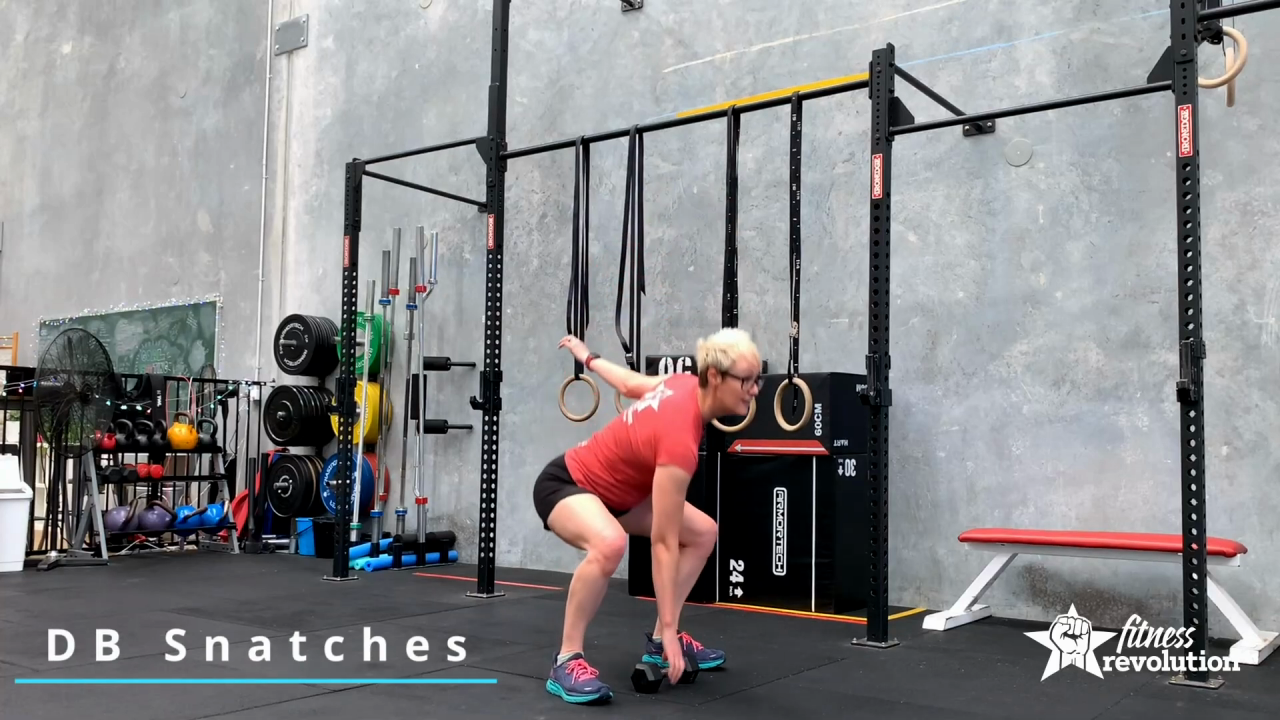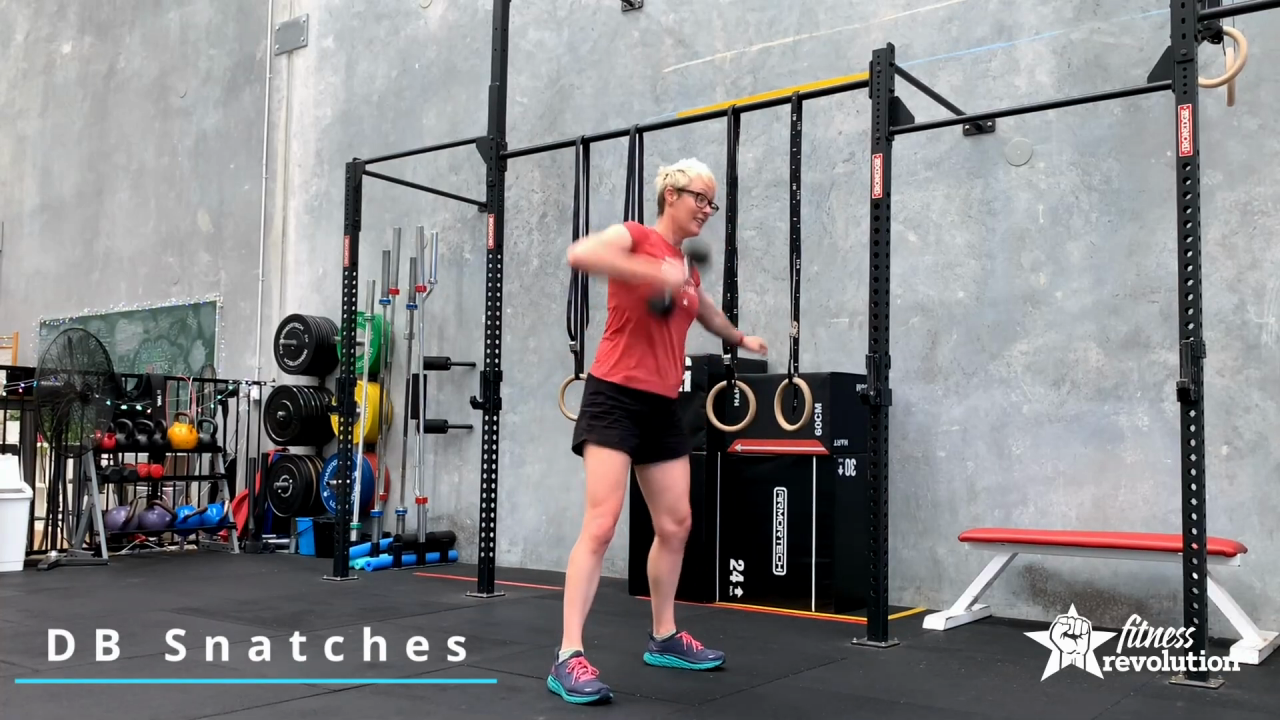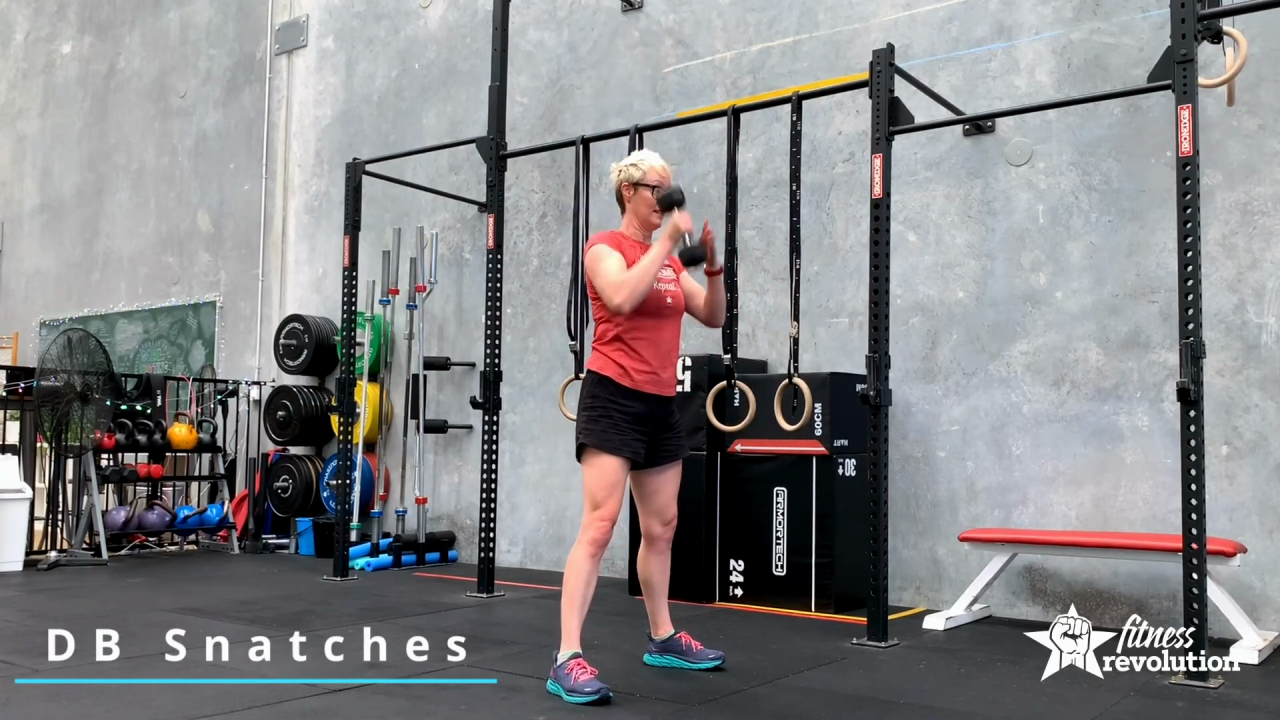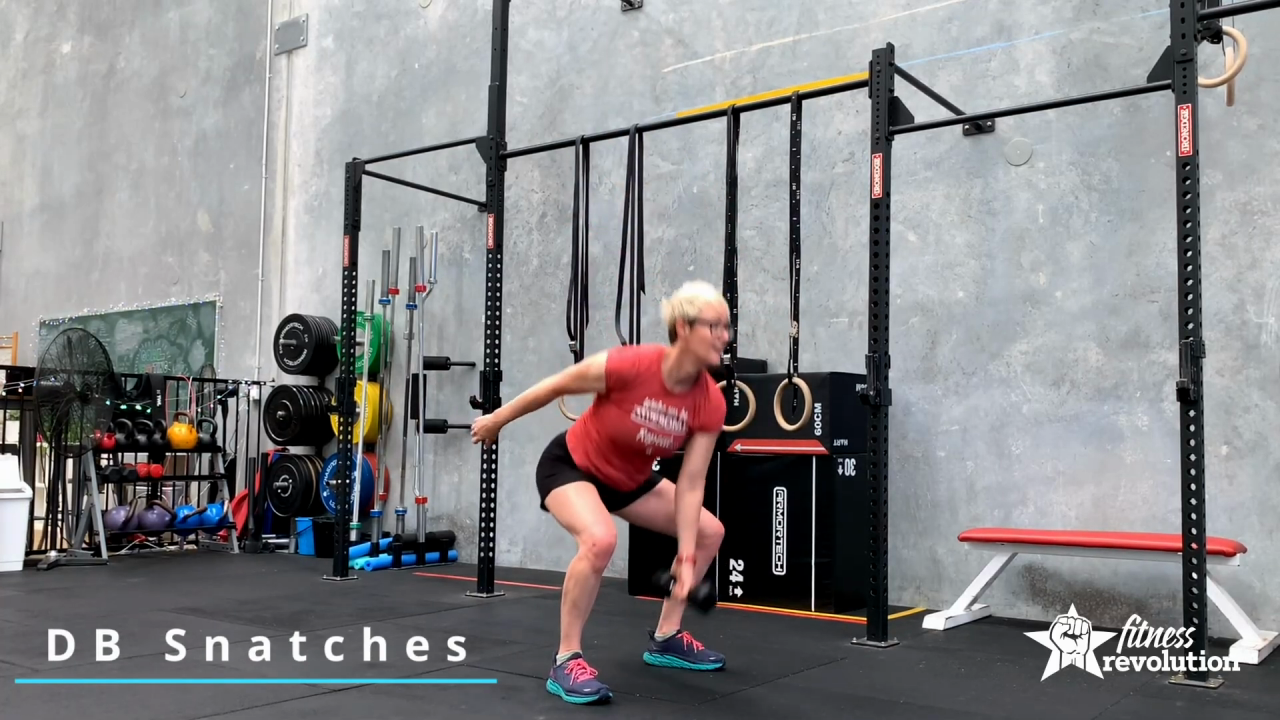
dt=1s
person 1, frame 1
left shoulder: (687, 386)
right shoulder: (679, 440)
left elbow: (630, 384)
right elbow: (664, 544)
left wrist: (588, 357)
right wrist: (670, 626)
left hip: (612, 486)
right hip: (565, 484)
left knee: (704, 532)
right knee: (609, 544)
left ankle: (658, 640)
right ankle: (568, 660)
person 1, frame 2
left shoulder: (685, 262)
right shoulder: (635, 237)
left elbow: (702, 308)
right elbow: (577, 255)
left wrist: (740, 339)
right wrist: (650, 272)
left hip: (663, 407)
right hip: (613, 399)
left knee: (676, 526)
right knee: (601, 525)
left ankle: (664, 637)
right ankle: (568, 658)
person 1, frame 3
left shoulder: (669, 264)
right shoulder: (604, 247)
left elbow: (714, 317)
right elbow: (624, 300)
left wrist: (712, 265)
right wrist: (666, 240)
left hip: (660, 405)
right hip: (613, 397)
left knee: (661, 528)
right knee: (599, 526)
left ankle: (662, 637)
right ankle: (567, 658)
person 1, frame 4
left shoulder: (710, 404)
right shoulder: (628, 366)
left elbow: (690, 489)
right elbow: (556, 385)
left wrist: (686, 559)
right wrist: (496, 420)
left hip: (630, 481)
right hip: (569, 468)
left knee: (710, 532)
right knee: (600, 538)
left ankle: (665, 637)
right ankle: (567, 658)
